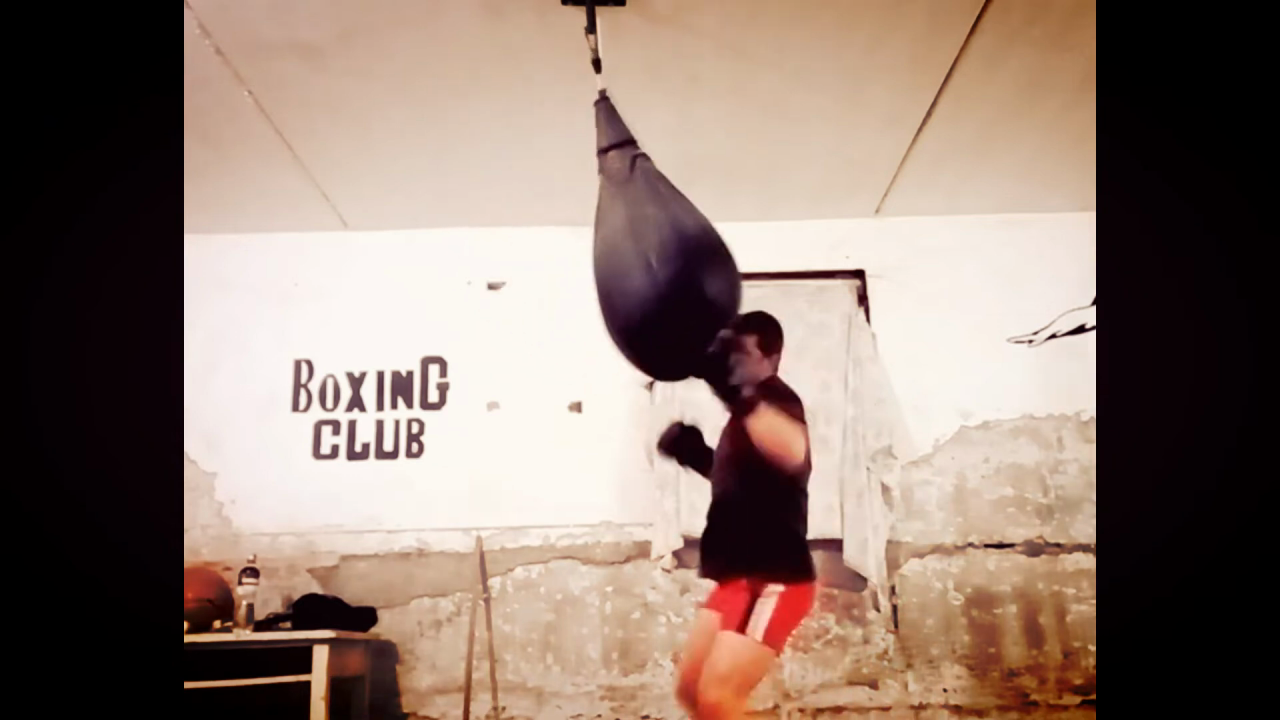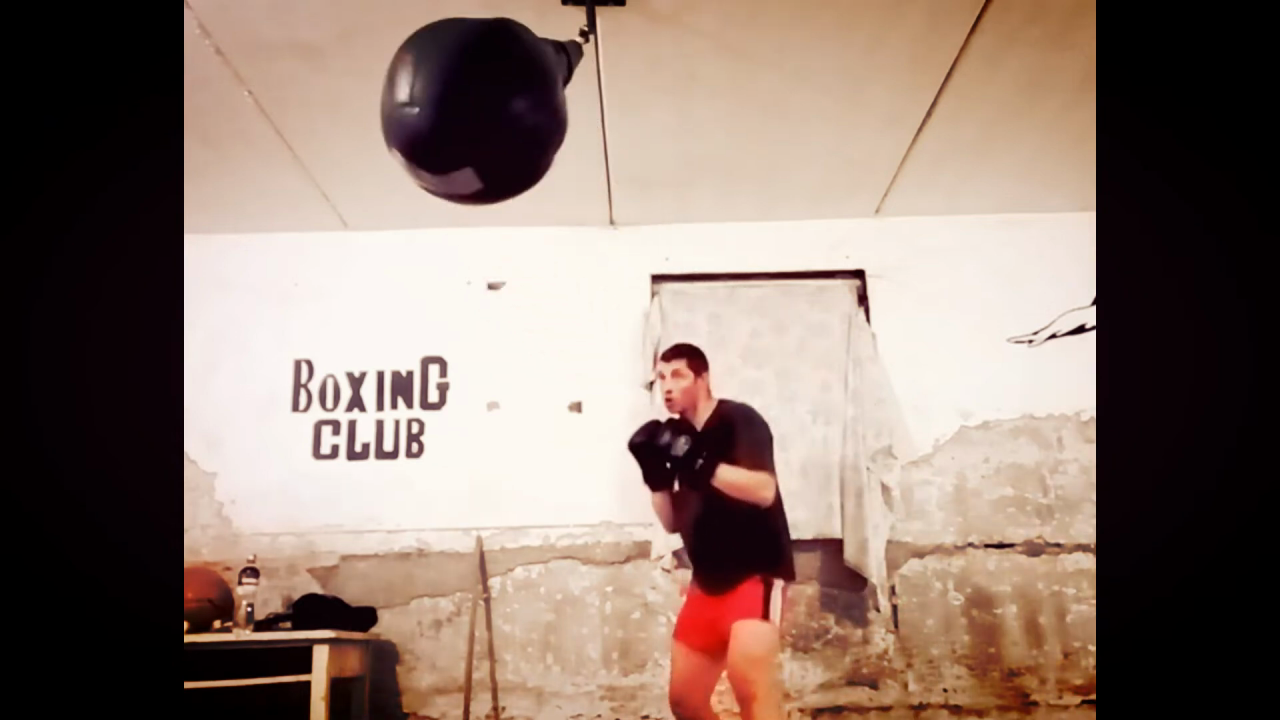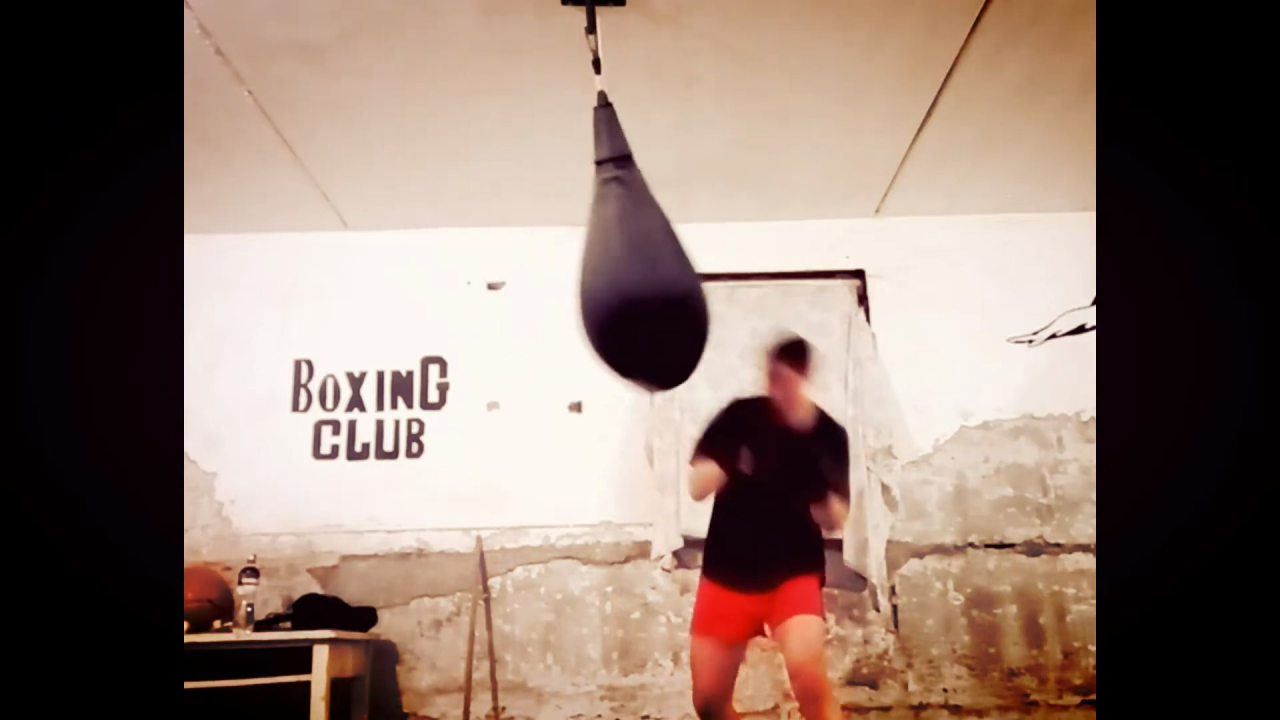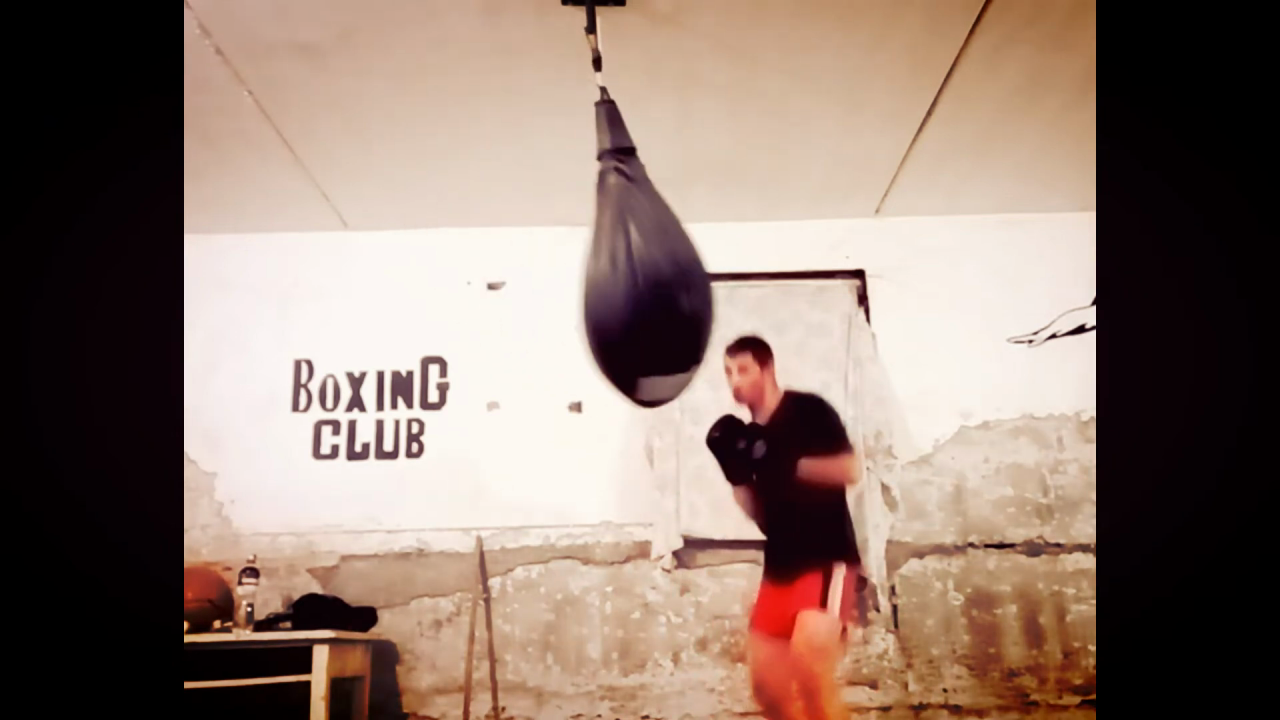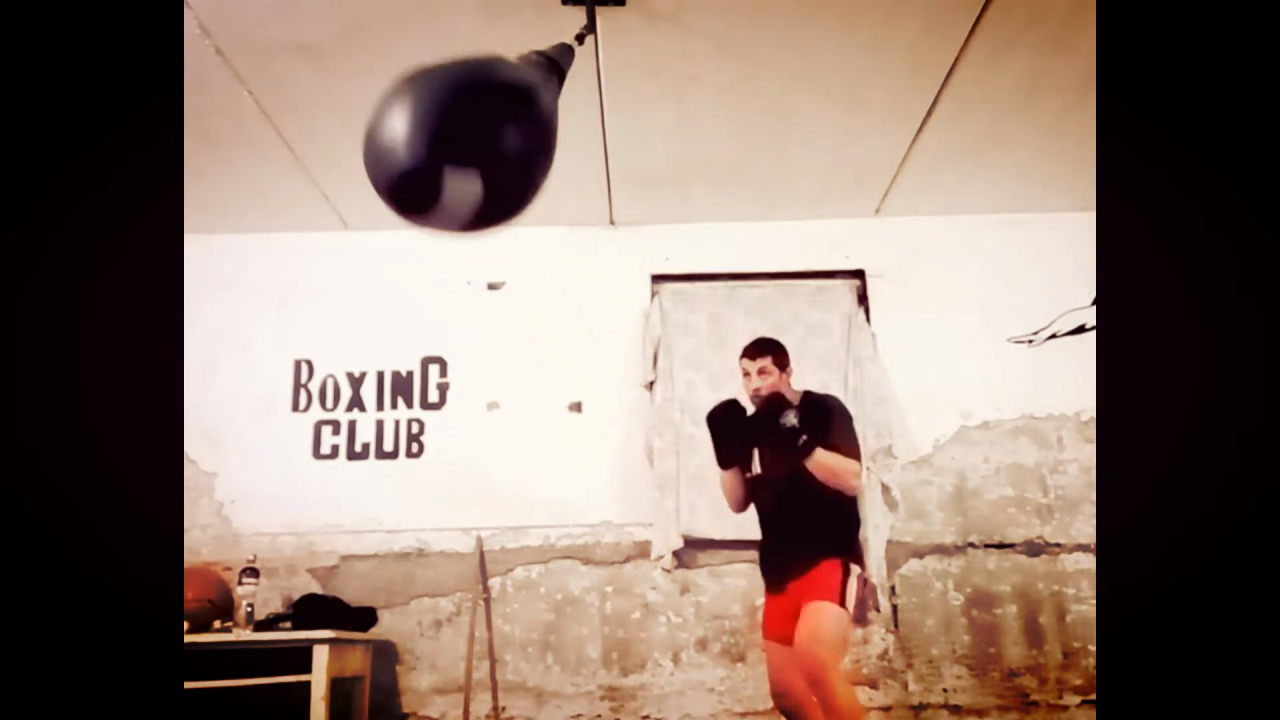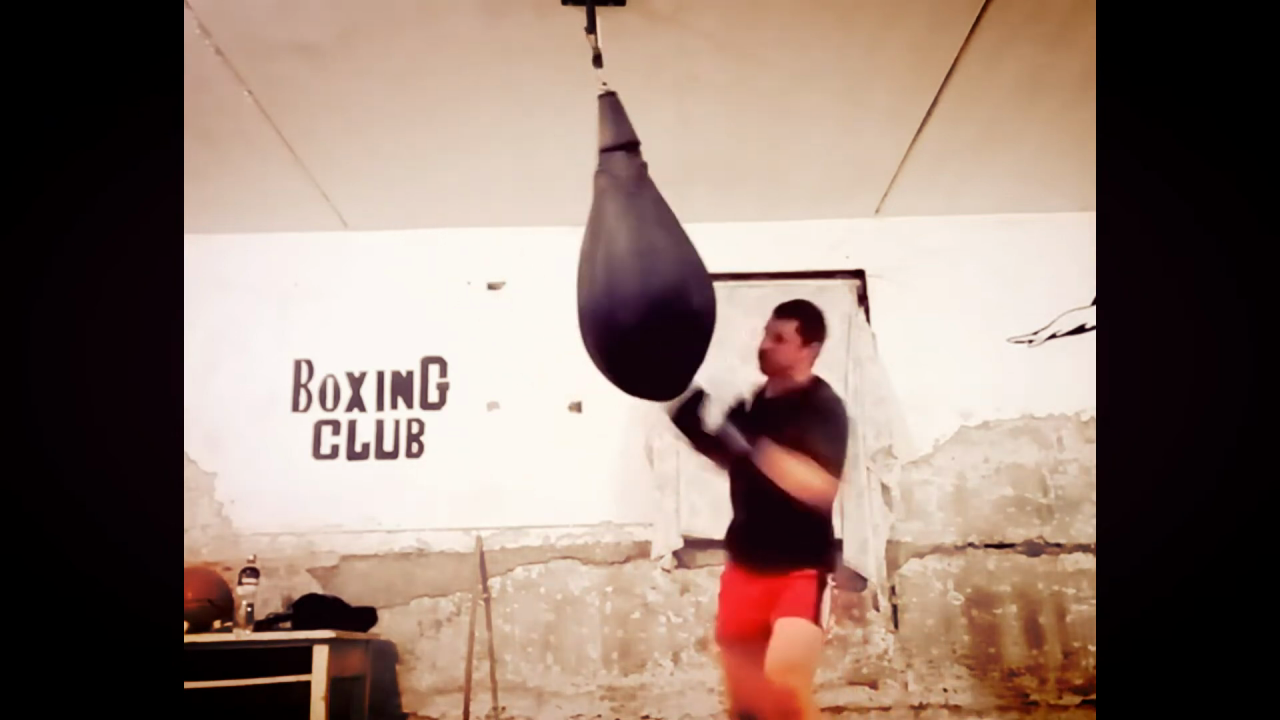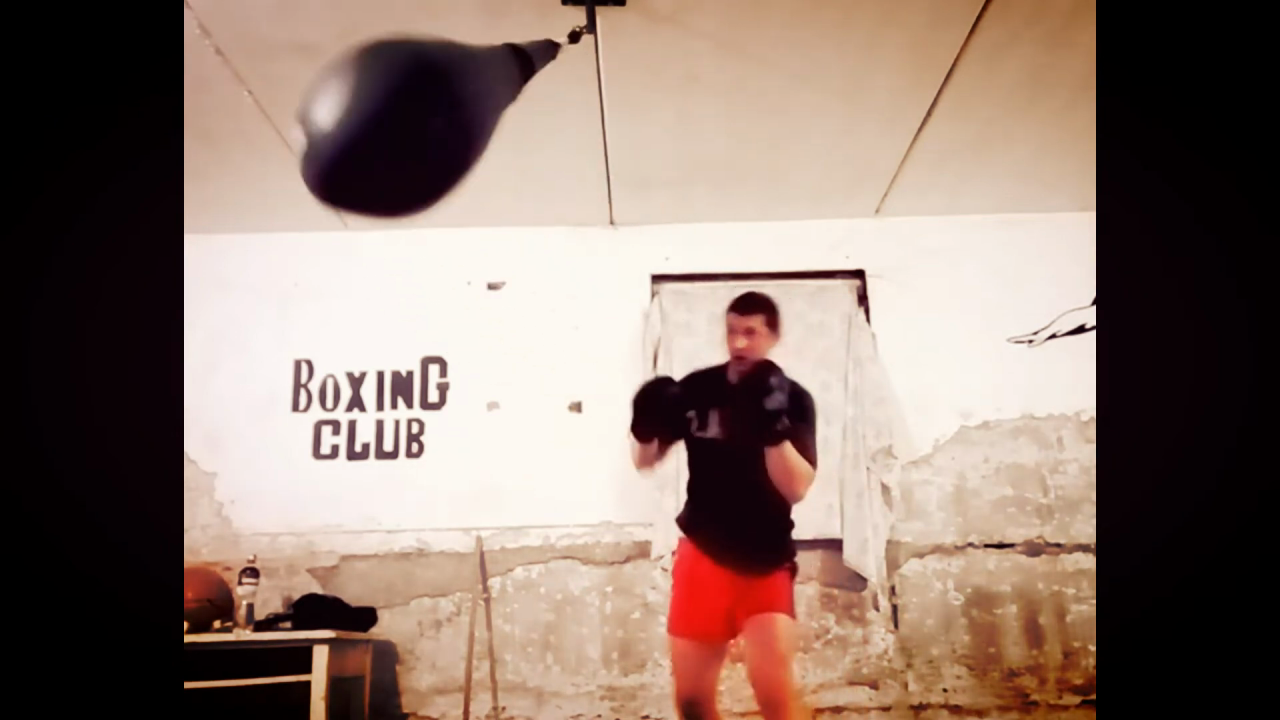
dt=0.7s
person 1, frame 1
left shoulder: (775, 399)
right shoulder: (745, 409)
left elbow: (794, 452)
left wrist: (741, 394)
right wrist: (696, 454)
left hip: (770, 581)
right hip: (735, 576)
person 1, frame 2
left shoulder: (740, 421)
right shoulder: (680, 436)
left elbow: (764, 491)
right elbow: (672, 522)
left wrist: (702, 465)
right wrist: (654, 472)
left hip: (757, 576)
right hip: (708, 585)
left knee: (749, 680)
person 1, frame 3
left shoulder: (830, 438)
right shoulder: (740, 416)
left elbow: (835, 520)
right elbow: (695, 485)
left wrist: (817, 488)
right wrist: (725, 458)
left hip: (791, 575)
right hip: (726, 575)
left knee: (807, 677)
person 1, frame 4
left shoulder: (810, 411)
right shoulder: (749, 435)
left elbow: (849, 471)
right elbow: (755, 512)
left wrist: (786, 462)
right wrist: (733, 468)
left hip: (826, 564)
right hip: (780, 572)
left knee: (810, 670)
right knee: (768, 687)
person 1, frame 5
left shoulder: (825, 410)
right shoulder: (751, 430)
left elbow: (850, 479)
right elbow: (737, 501)
left wrist: (798, 441)
right wrist: (725, 449)
left hip: (831, 561)
right hip: (781, 574)
left knee: (818, 663)
person 1, frame 6
left shoulder: (822, 407)
right shoulder: (758, 401)
left elbow: (819, 490)
right elbow: (735, 462)
left wrist: (755, 446)
right wrist: (692, 425)
left hip: (801, 573)
right hip: (746, 569)
person 1, frame 7
left shoulder: (793, 398)
right shoulder: (697, 389)
left elbow: (796, 487)
right elbow: (644, 459)
left wrist: (772, 424)
right wrist: (648, 421)
left hip: (766, 563)
right hip: (703, 556)
left knee: (772, 684)
